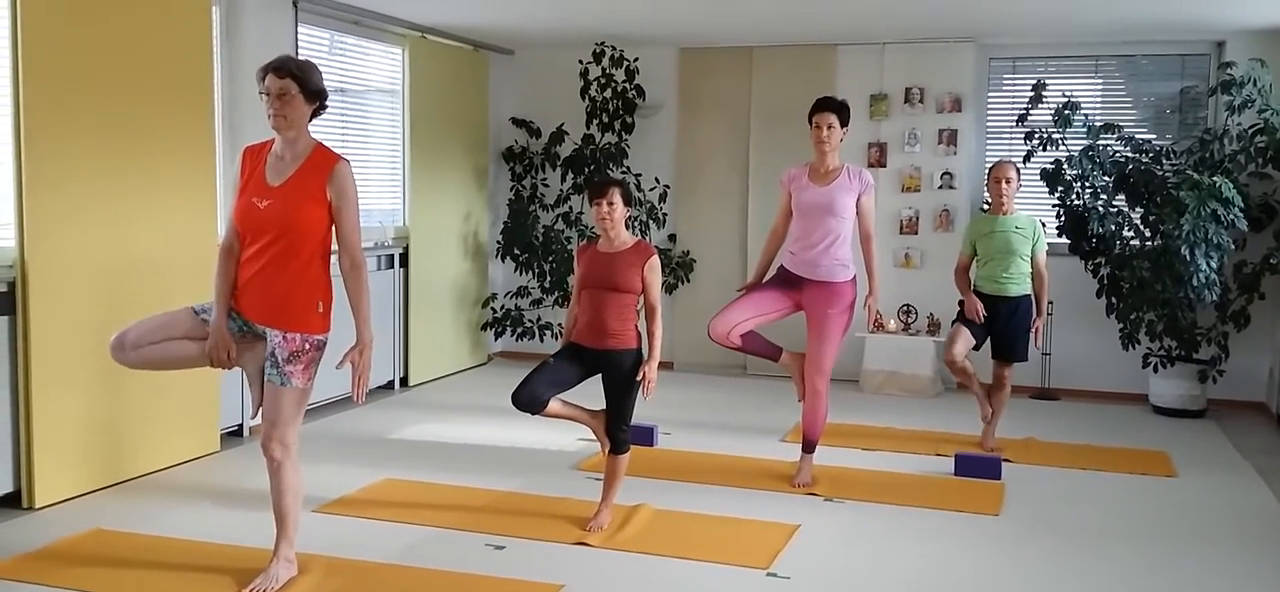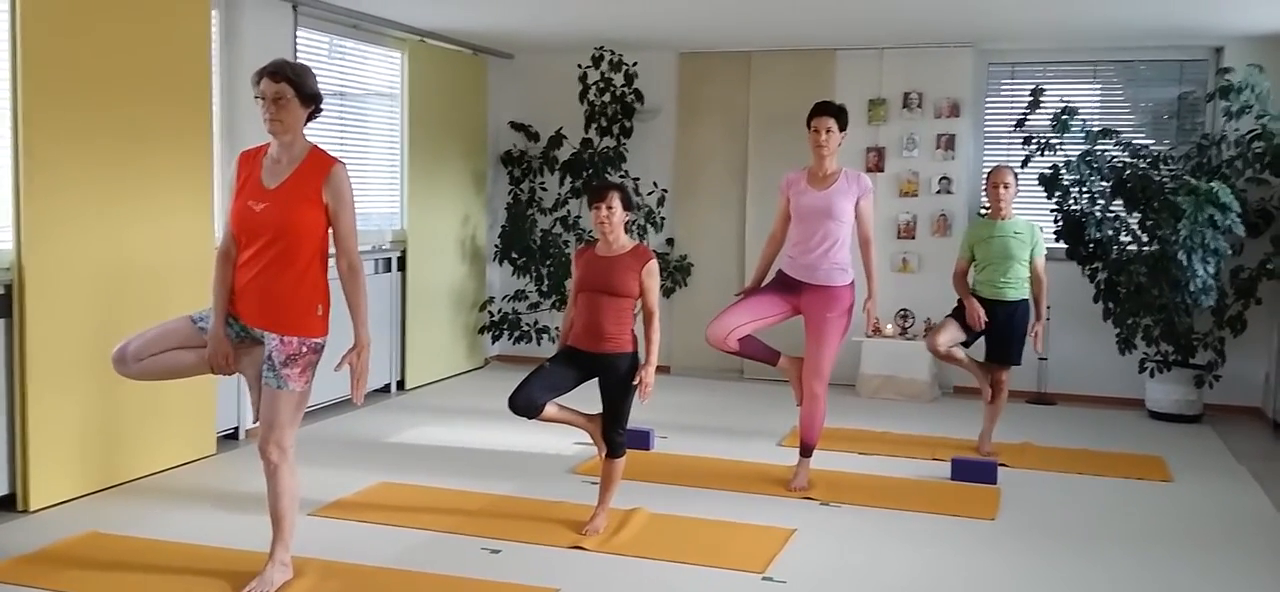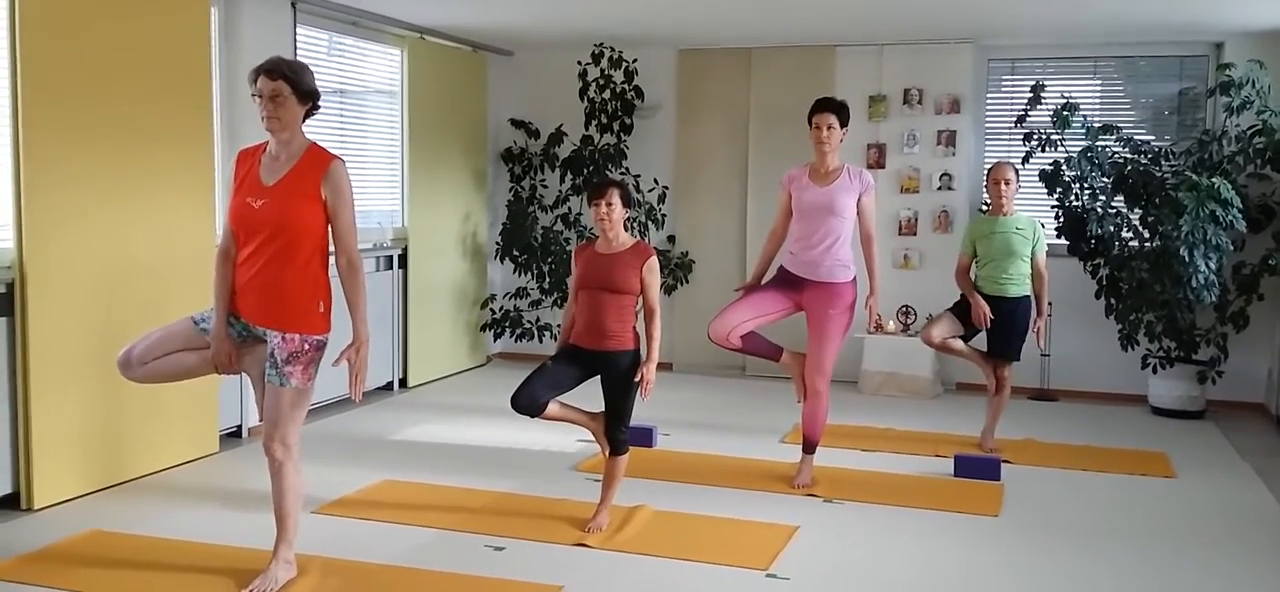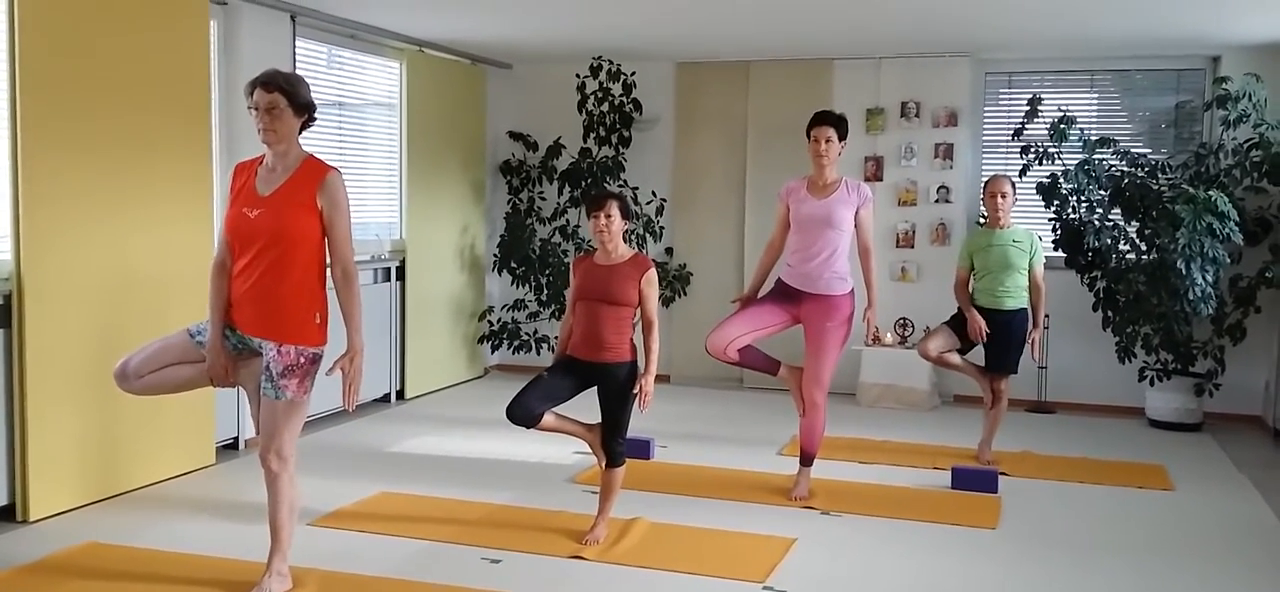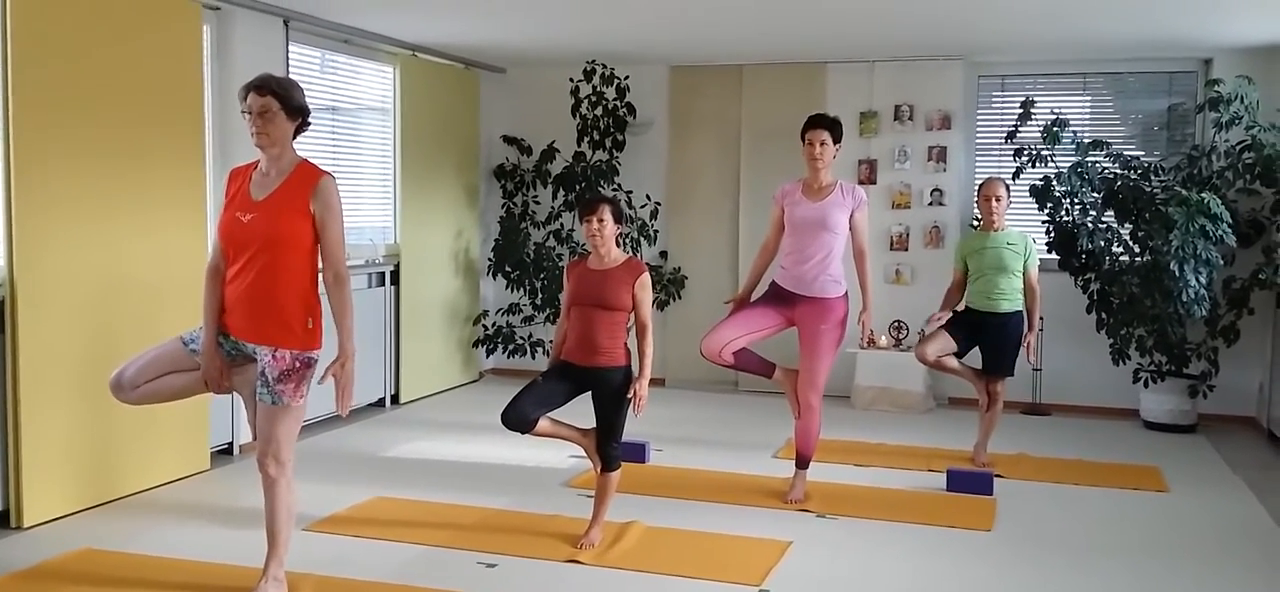
dt=0.3s
person 1, frame 1
left shoulder: (333, 170)
right shoulder: (249, 159)
left elbow: (352, 259)
right elbow: (231, 245)
left wrist: (365, 338)
right wrist: (218, 321)
left hip: (297, 322)
right hip: (243, 310)
left knee: (277, 443)
right knee: (125, 347)
right ankle: (244, 355)
person 1, frame 2
left shoulder: (328, 173)
right shoulder: (245, 163)
left elbow: (349, 261)
right elbow: (228, 249)
left wrist: (362, 340)
right wrist: (217, 326)
left hip: (295, 326)
right hip: (240, 315)
left knee: (274, 447)
right knee: (127, 359)
right ankle: (243, 360)
person 1, frame 3
left shoulder: (328, 170)
right shoulder: (244, 161)
left elbow: (348, 258)
right elbow: (228, 248)
left wrist: (361, 336)
right wrist: (219, 326)
left hip: (297, 324)
right hip: (242, 314)
left knee: (279, 444)
right knee: (133, 362)
right ankle: (245, 359)
person 1, frame 4
left shoulder: (323, 181)
right shoulder: (241, 174)
left elbow: (344, 269)
right elbow: (223, 261)
left wrist: (355, 346)
right wrist: (214, 337)
left hip: (292, 335)
right hip: (237, 326)
left knee: (275, 456)
right knee: (129, 374)
right ankle: (243, 371)
person 1, frame 5
left shoulder: (317, 185)
right shoulder: (236, 179)
left elbow: (336, 274)
right elbow: (217, 266)
left wrist: (346, 352)
right wrist: (208, 342)
left hip: (287, 341)
right hip: (231, 332)
left knee: (273, 460)
right knee: (125, 385)
right ankle: (237, 379)
person 2, frame 1
left shoulder: (859, 180)
right shoulder: (793, 177)
left elbow: (867, 236)
right elbow: (778, 231)
left wrist: (874, 289)
right wrist: (756, 278)
left hip: (835, 286)
right hip: (789, 278)
left knee: (818, 380)
right knee: (721, 328)
left ankle: (806, 460)
right ankle: (789, 359)
person 2, frame 2
left shoulder: (858, 183)
right shoulder: (792, 182)
left elbow: (866, 240)
right elbow: (777, 236)
left wrist: (872, 294)
right wrist: (755, 282)
left hip: (833, 290)
right hip: (788, 282)
left knee: (815, 384)
right knee: (719, 332)
left ankle: (803, 464)
right ankle: (788, 364)
person 2, frame 3
left shoulder: (859, 180)
right shoulder: (793, 178)
left elbow: (868, 236)
right elbow: (778, 232)
left wrist: (875, 290)
right wrist: (755, 278)
left hip: (835, 287)
right hip: (789, 279)
left knee: (818, 381)
right knee: (721, 330)
left ankle: (807, 461)
right ankle: (790, 360)
person 2, frame 4
left shoulder: (857, 193)
right shoulder: (791, 191)
left elbow: (866, 249)
right elbow: (775, 244)
left wrist: (872, 303)
right wrist: (752, 290)
left hip: (833, 299)
right hip: (788, 291)
left knee: (815, 393)
right knee: (718, 343)
left ankle: (804, 473)
right ankle: (788, 373)
person 2, frame 5
left shoulder: (852, 196)
right shoulder: (786, 193)
left elbow: (861, 252)
right elbow: (769, 246)
left wrist: (868, 306)
right wrist: (745, 292)
left hip: (826, 302)
right hip: (781, 294)
left knee: (810, 396)
right knee: (713, 346)
left ankle: (800, 477)
right ankle: (783, 376)
person 3, frame 1
left shoulder: (645, 255)
right shoulder: (584, 253)
left elbow: (654, 310)
right elbow: (575, 305)
left wrist: (653, 360)
right wrist: (562, 349)
left hip: (623, 353)
right hip: (581, 348)
left knee: (618, 432)
right knee: (525, 397)
left ankle: (605, 507)
right ankle: (593, 418)
person 3, frame 2
left shoulder: (643, 259)
right shoulder: (582, 256)
left elbow: (652, 315)
right elbow: (572, 308)
left wrist: (650, 364)
right wrist: (558, 352)
left hip: (619, 357)
right hip: (578, 352)
left knee: (614, 435)
right knee: (522, 401)
left ankle: (602, 511)
right ankle: (589, 423)
person 3, frame 3
left shoulder: (644, 256)
right shoulder: (581, 253)
left elbow: (652, 312)
right elbow: (572, 306)
left wrist: (651, 361)
right wrist: (558, 351)
left hip: (621, 355)
right hip: (579, 350)
left knee: (617, 432)
right knee: (524, 400)
left ankle: (604, 509)
right ankle: (592, 421)
person 3, frame 4
left shoulder: (642, 268)
right shoulder: (580, 265)
left elbow: (651, 324)
right elbow: (570, 317)
left wrist: (650, 373)
right wrist: (556, 362)
left hip: (619, 366)
right hip: (577, 361)
left knee: (614, 444)
right knee: (520, 411)
left ankle: (602, 521)
right ankle: (589, 433)
person 3, frame 5
left shoulder: (636, 272)
right shoulder: (573, 270)
left elbow: (645, 328)
right elbow: (564, 321)
left wrist: (644, 377)
right wrist: (550, 367)
left hip: (613, 371)
right hip: (571, 366)
left knee: (609, 448)
right knee: (515, 417)
left ankle: (597, 525)
right ankle: (584, 437)
person 4, frame 1
left shoulder: (1032, 226)
right shoulder: (976, 225)
left elbow: (1040, 273)
right elbow: (961, 269)
left wrist: (1041, 313)
right wrist: (968, 296)
left hip: (1017, 304)
right hip: (982, 300)
left knee: (1003, 372)
right knee: (952, 354)
left ankle: (989, 432)
right ankle: (981, 394)
person 4, frame 2
left shoulder: (1031, 231)
right shoulder: (974, 230)
left elbow: (1039, 278)
right elbow: (959, 274)
left wrist: (1040, 318)
right wrist: (969, 301)
left hip: (1014, 307)
right hip: (979, 303)
left knee: (1001, 377)
right knee: (935, 342)
left ankle: (986, 436)
right ankle: (978, 371)
person 4, frame 3
left shoulder: (1032, 227)
right shoulder: (976, 226)
left elbow: (1040, 274)
right elbow: (961, 271)
left wrist: (1041, 314)
right wrist: (974, 298)
left hip: (1016, 304)
right hip: (980, 300)
left knee: (1003, 372)
right knee: (931, 334)
left ankle: (988, 433)
right ankle: (981, 359)
person 4, frame 4
left shoulder: (1029, 239)
right shoulder: (973, 239)
left elbow: (1037, 286)
right elbow: (961, 284)
left wrist: (1037, 326)
right wrist: (970, 312)
left hip: (1013, 316)
right hip: (977, 312)
left knee: (1000, 386)
right knee: (928, 348)
left ankle: (985, 445)
right ankle: (978, 374)
person 4, frame 5
left shoulder: (1023, 242)
right shoulder: (967, 242)
left elbow: (1032, 289)
right elbow: (957, 286)
left wrist: (1032, 329)
right wrist: (944, 310)
left hip: (1008, 320)
right hip: (971, 315)
left knee: (996, 388)
right knee: (925, 352)
left ankle: (981, 447)
right ankle: (974, 377)
